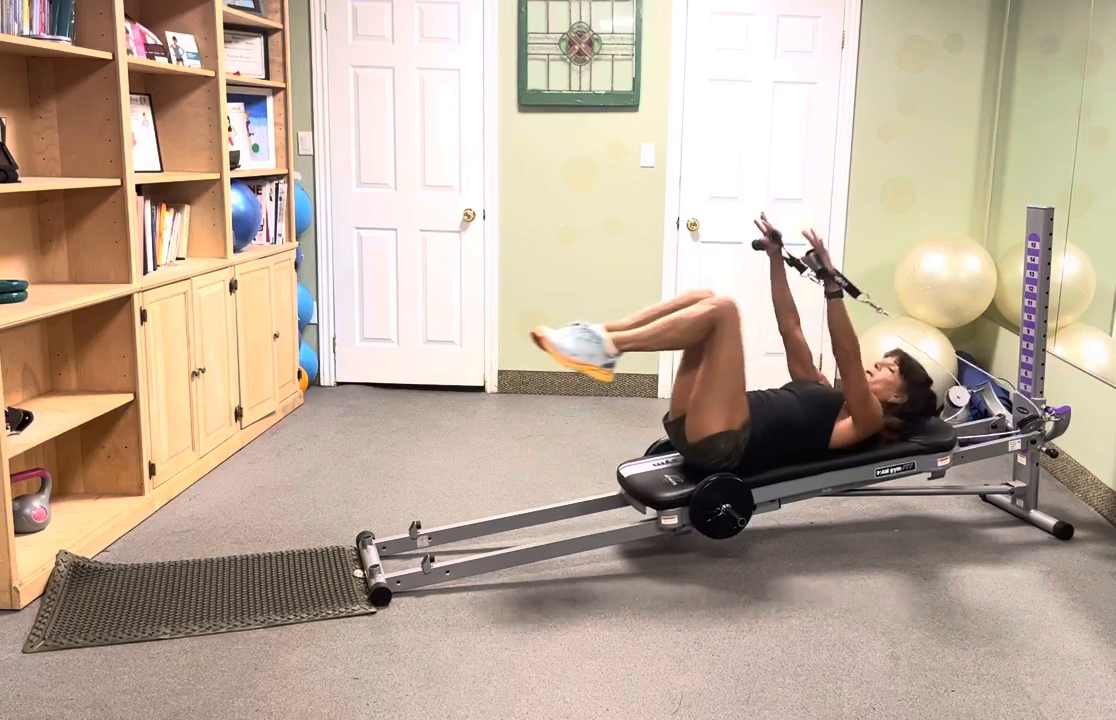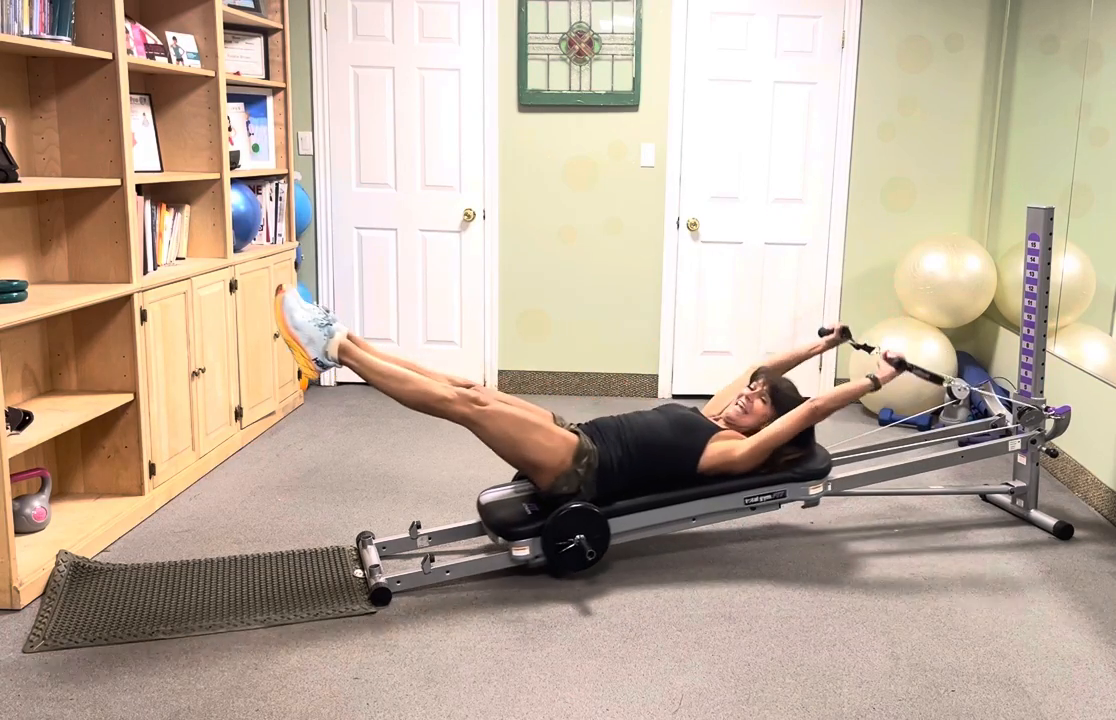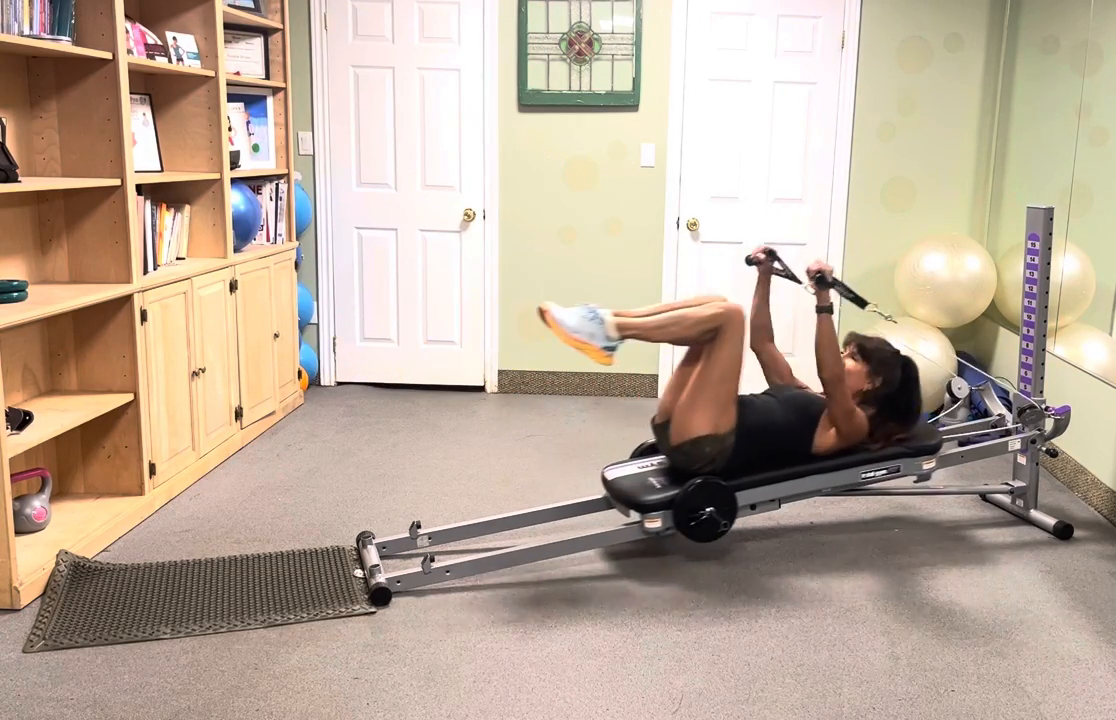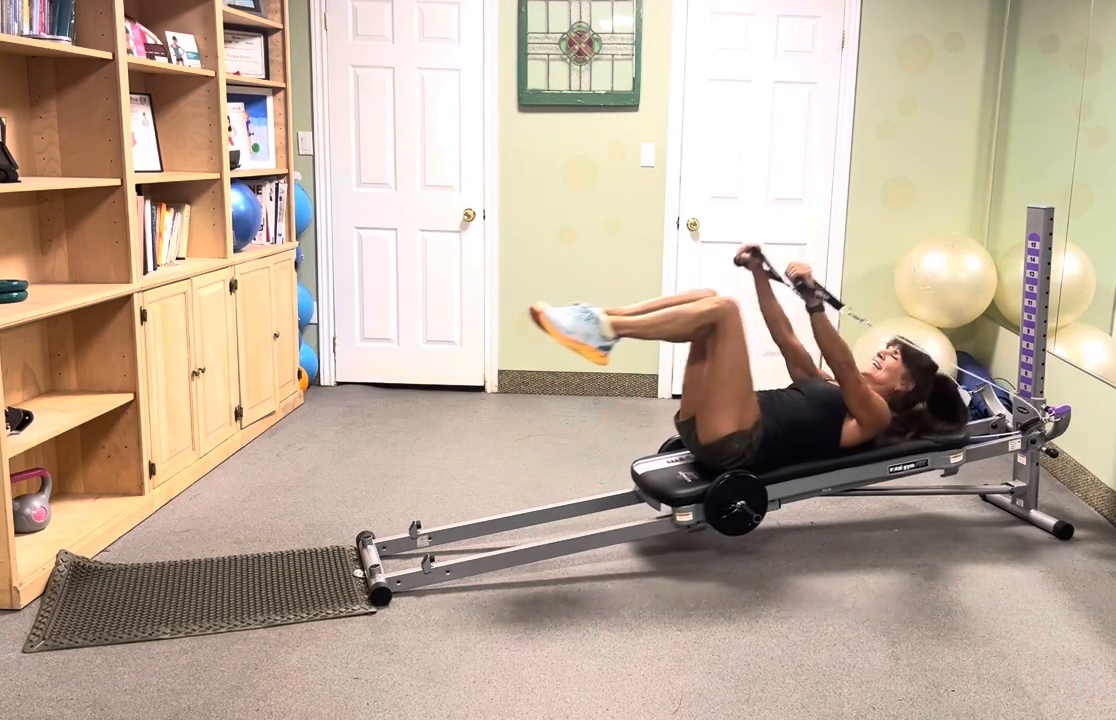
dt=1s
person 1, frame 1
left shoulder: (866, 421)
right shoulder: (823, 393)
left elbow: (847, 354)
right elbow: (791, 328)
left wrist: (830, 285)
right wrist: (777, 257)
left hip: (726, 443)
right hip: (690, 427)
left knee: (720, 310)
right knee: (703, 299)
left ankle: (604, 346)
right ankle: (599, 338)
person 1, frame 2
left shoulder: (739, 453)
right shoulder: (712, 420)
left elbow: (806, 409)
right elbow: (759, 369)
left wrist: (872, 379)
right wrist: (821, 344)
left hip: (584, 470)
right hip: (579, 440)
left knee: (467, 403)
right knee: (468, 388)
left ankle: (336, 350)
right ankle: (341, 344)
person 1, frame 3
left shoulder: (851, 425)
right shoulder: (805, 396)
left elbow: (833, 376)
right elbow: (761, 340)
left wrist: (823, 304)
right wrist: (763, 278)
left hip: (705, 449)
right hip: (676, 432)
left knee: (728, 314)
right knee: (716, 311)
left ankle: (612, 329)
right ankle: (609, 324)
person 1, frame 4
left shoulder: (874, 418)
right shoulder: (829, 390)
left elbow: (844, 362)
right elbow: (785, 337)
left wrist: (812, 300)
right wrist: (760, 275)
left hip: (739, 444)
right hip: (703, 430)
left knee: (723, 309)
right knee: (706, 299)
left ankle: (605, 331)
right ankle: (601, 322)
